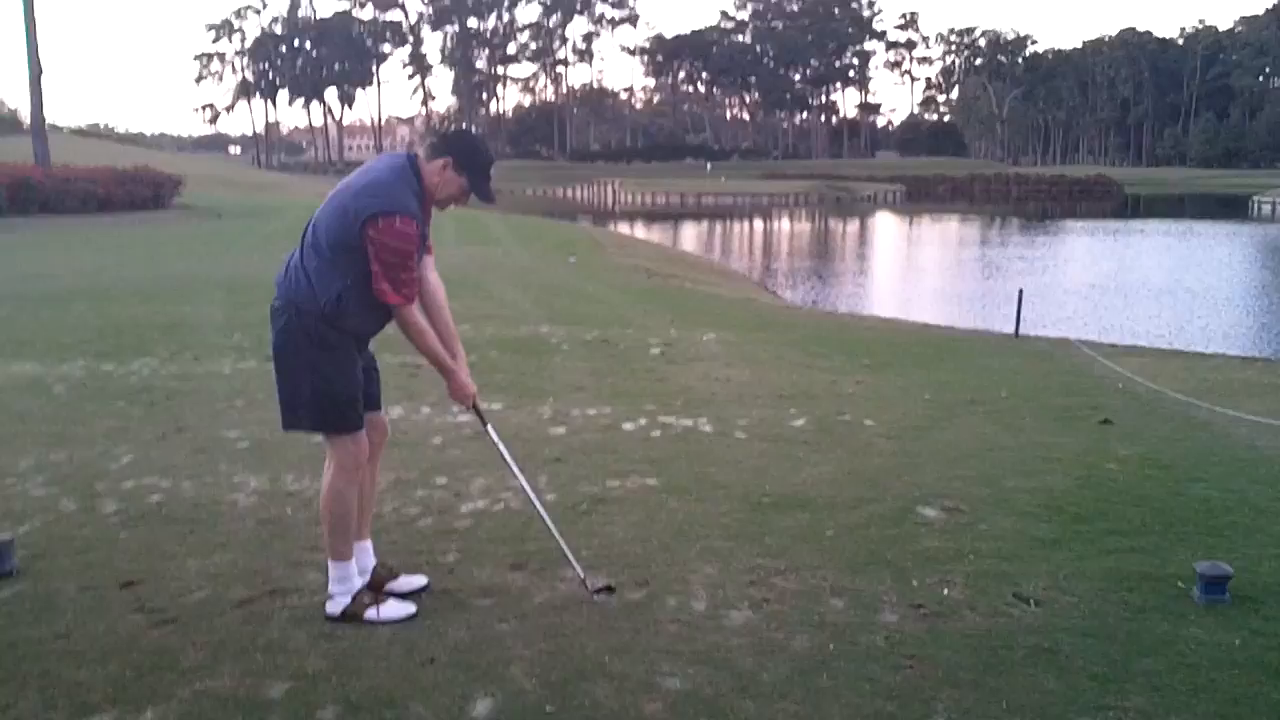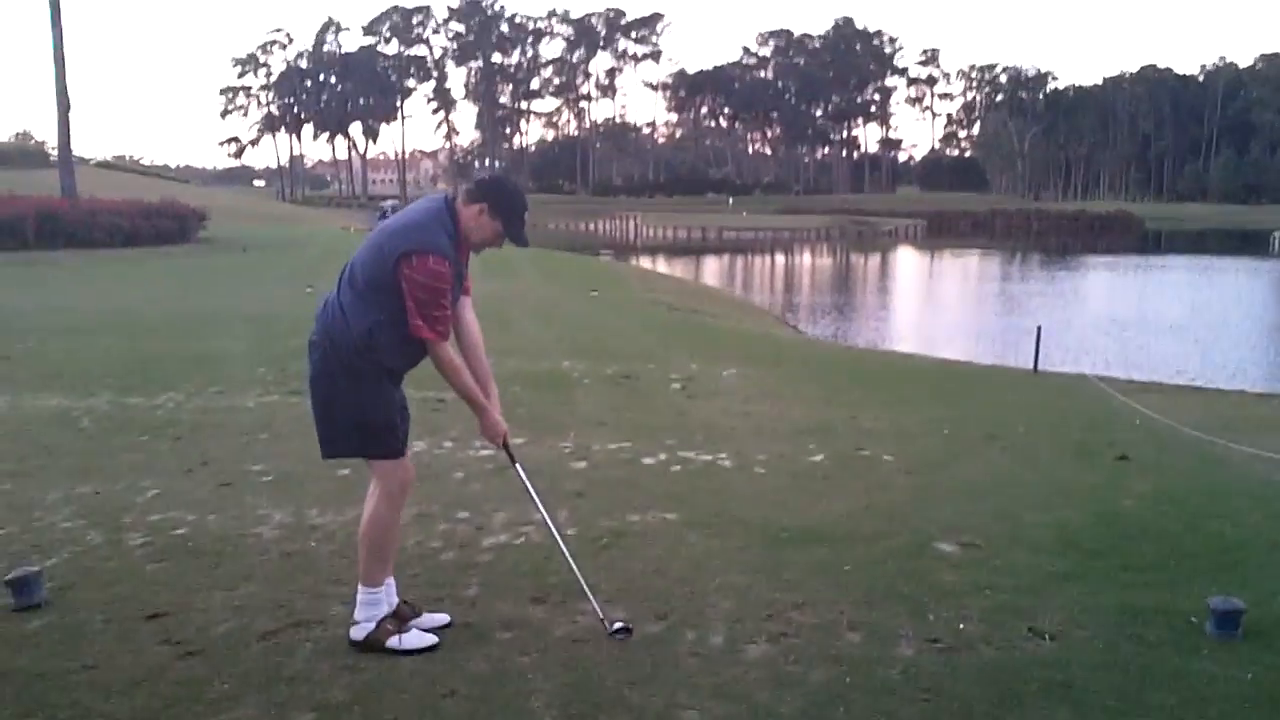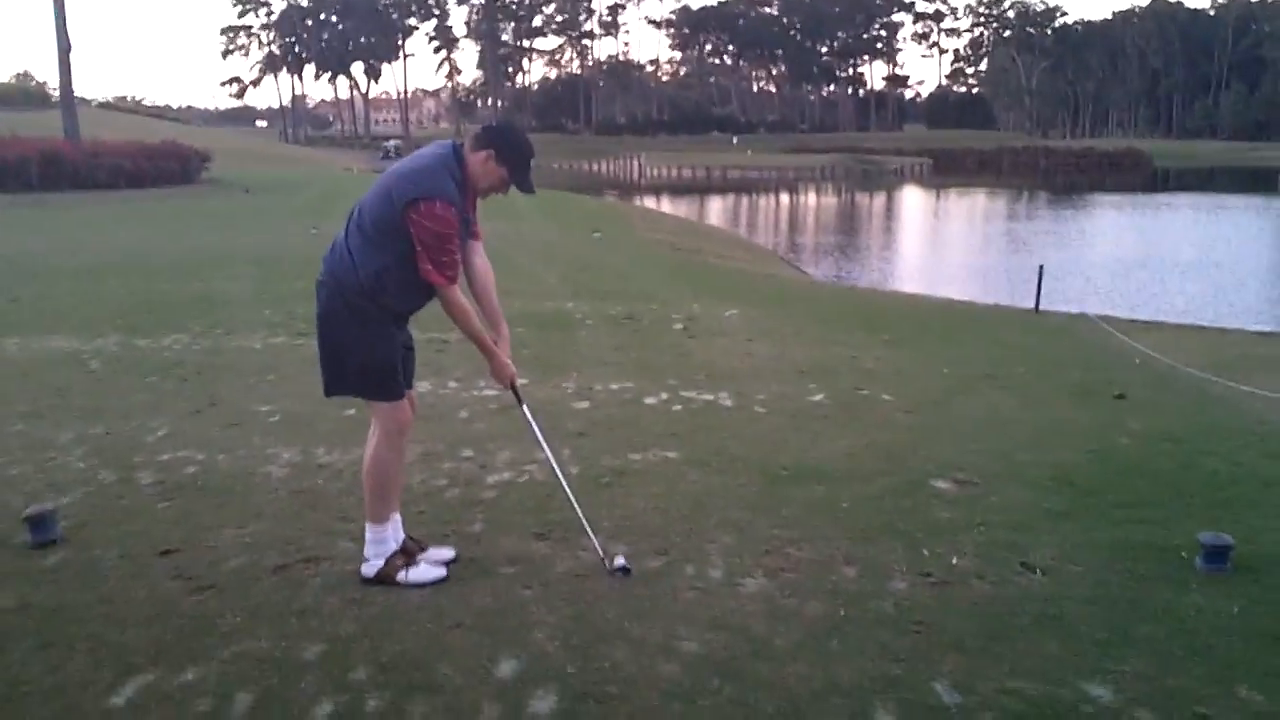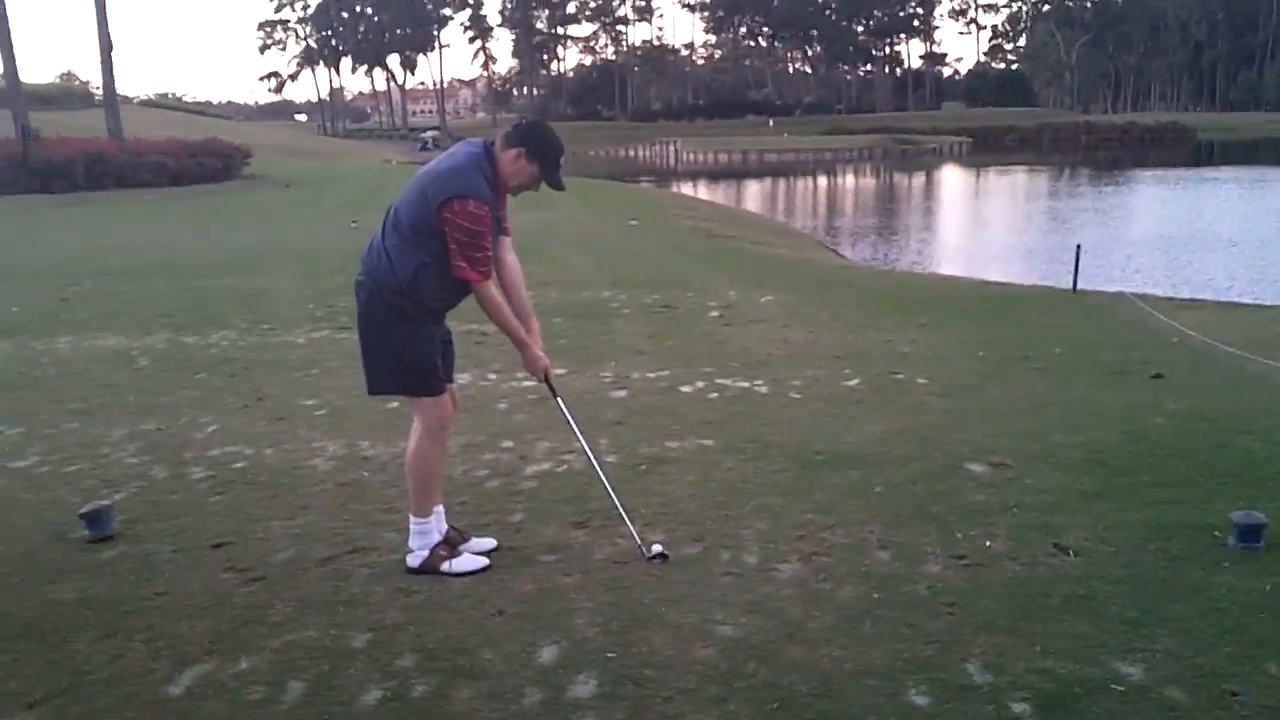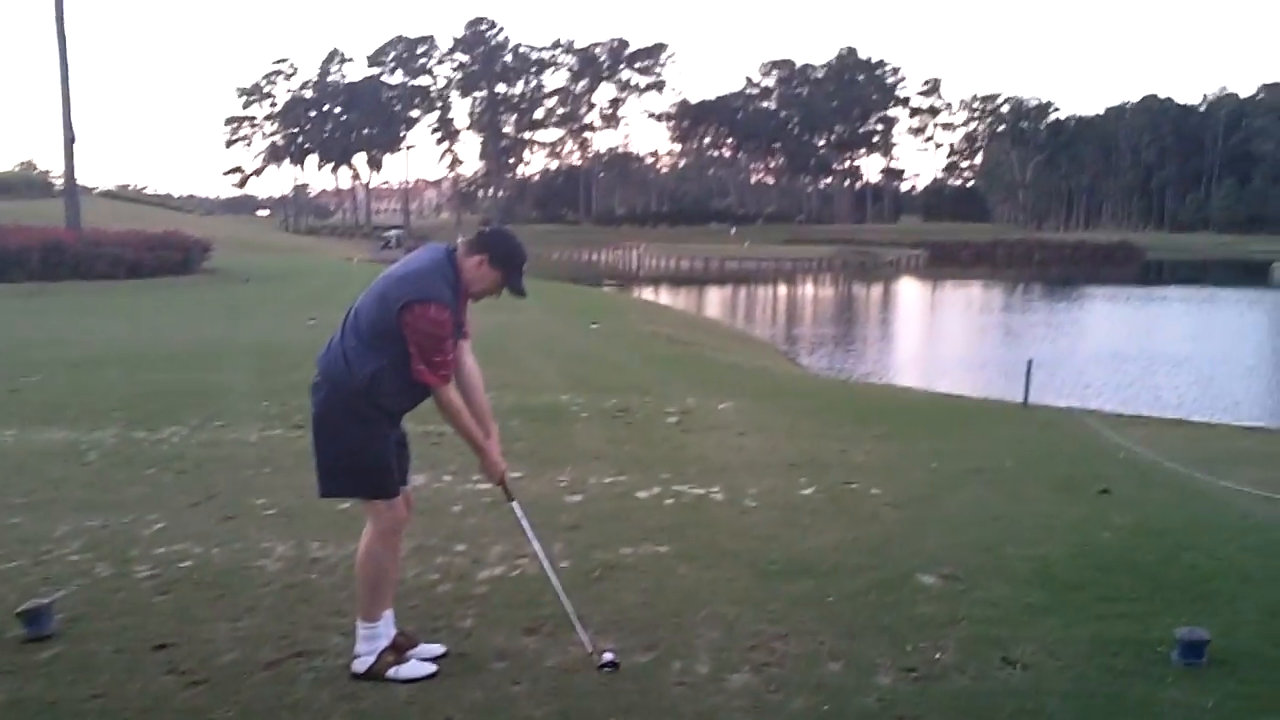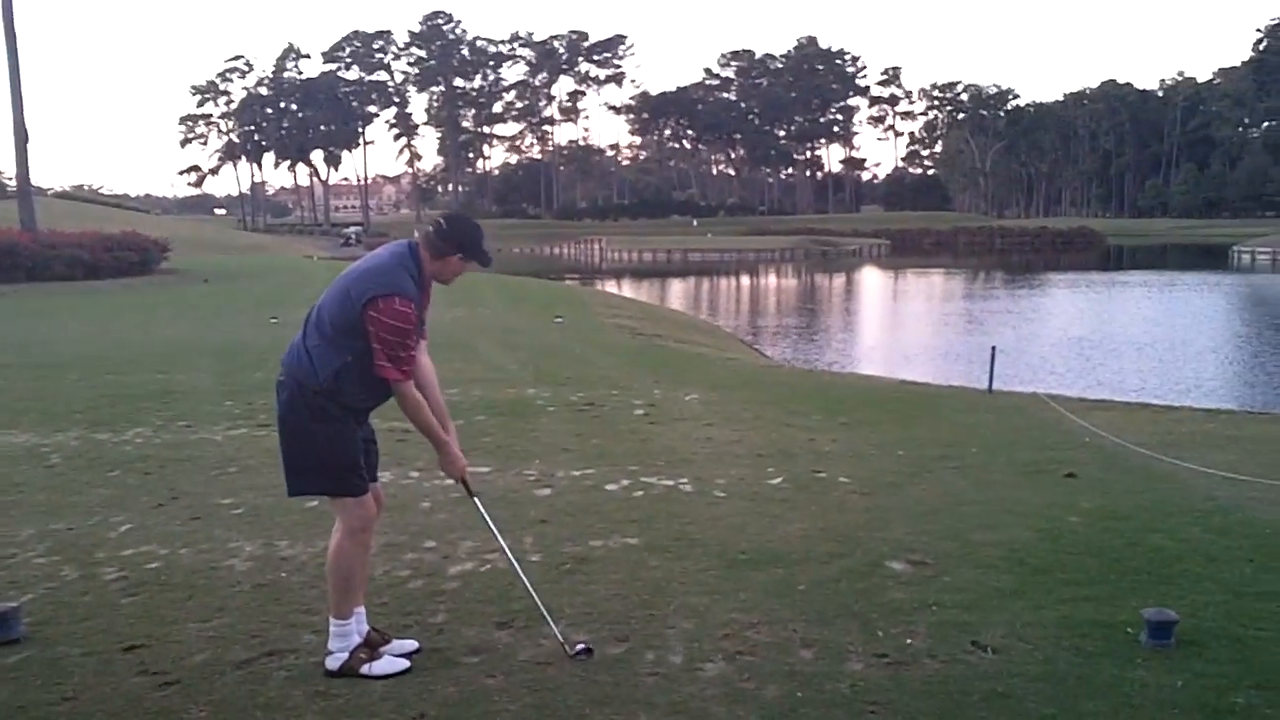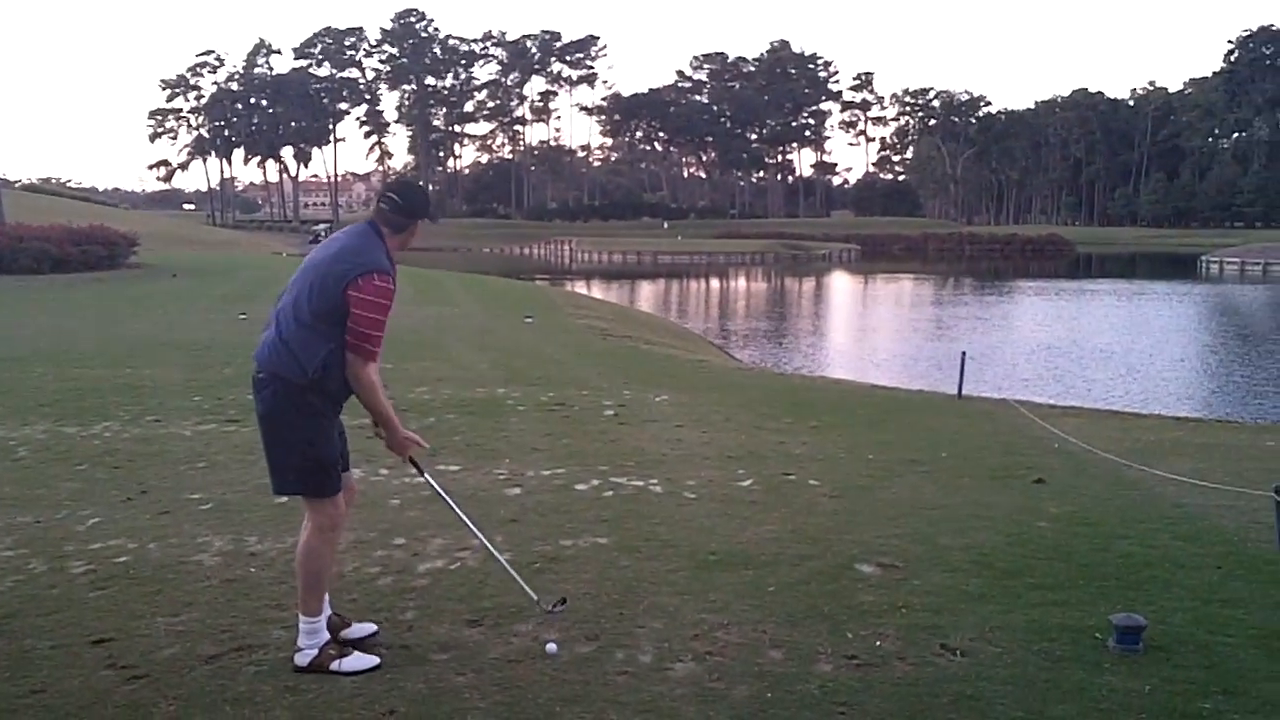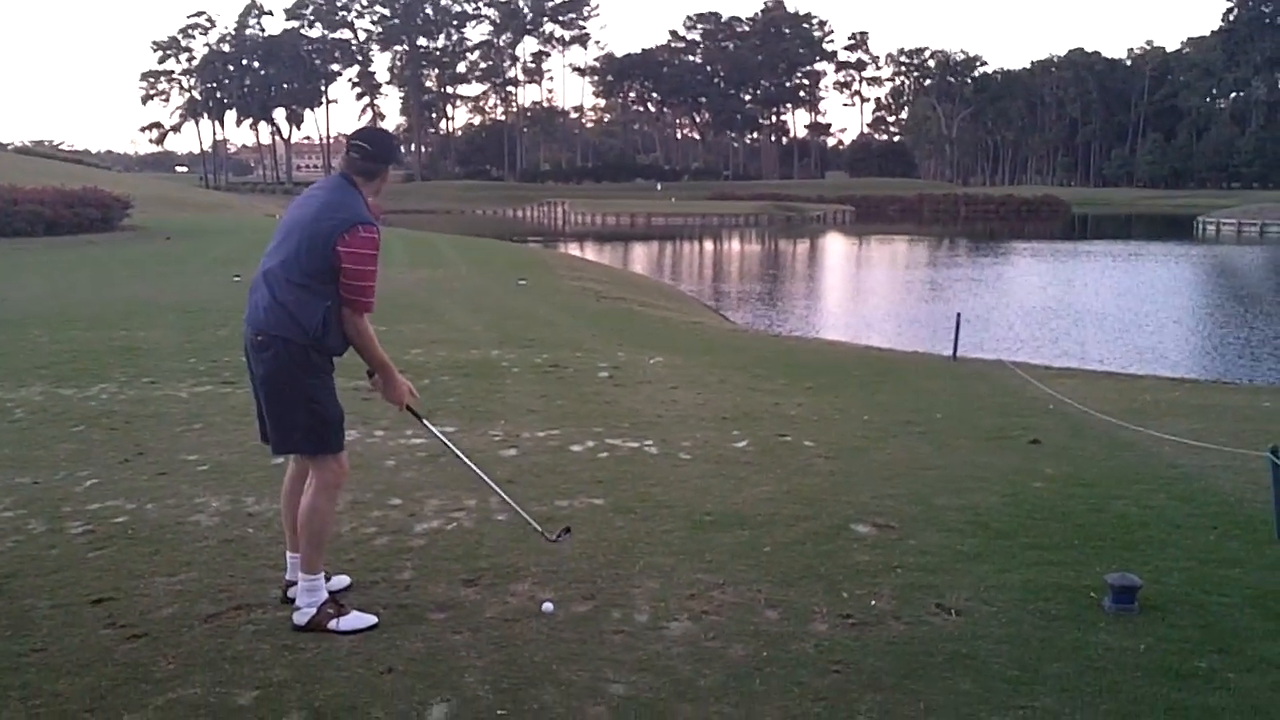
dt=0.3s
person 1, frame 1
left shoulder: (405, 178)
right shoulder: (393, 208)
left elbow: (425, 271)
right elbow: (404, 309)
left wrist: (457, 352)
right wrist: (452, 374)
left hip: (337, 323)
right hip: (313, 328)
left knee: (372, 435)
right knee: (348, 452)
left ankle: (364, 567)
right ankle: (343, 593)
person 1, frame 2
left shoulder: (446, 225)
right shoulder: (428, 248)
left elbow: (462, 312)
right elbow: (438, 346)
left wrist: (491, 392)
right wrist: (483, 411)
left hip: (371, 357)
right hip: (348, 361)
left knee: (394, 475)
right knee: (393, 477)
left ankle: (385, 600)
right ankle: (369, 618)
person 1, frame 3
left shoulder: (455, 170)
right shoulder: (435, 195)
left elbow: (475, 256)
right elbow: (447, 291)
left wrist: (502, 335)
right wrist: (492, 355)
left hip: (378, 299)
right hip: (355, 302)
left knee: (400, 412)
right knee: (391, 418)
left ankle: (392, 537)
right ankle: (379, 555)
person 1, frame 4
left shoulder: (484, 163)
right shoulder: (467, 193)
left elbow: (503, 252)
right elbow: (482, 285)
left wrist: (532, 328)
right wrist: (526, 348)
left hip: (416, 296)
right hip: (394, 301)
left knee: (441, 406)
right knee: (433, 413)
left ankle: (436, 527)
right ankle: (422, 545)
person 1, frame 5
left shoulder: (446, 268)
right shoulder: (430, 298)
left elbow: (463, 356)
right elbow: (442, 389)
left wrist: (491, 430)
right wrist: (484, 451)
left hip: (372, 399)
right hip: (350, 403)
left knee: (397, 508)
right knee: (386, 516)
left ankle: (384, 631)
right ankle: (370, 651)
person 1, frame 6
left shoulder: (407, 262)
right shoulder: (394, 293)
left elbow: (418, 356)
right elbow: (402, 385)
left wrist: (449, 428)
right wrist: (444, 447)
left hip: (337, 395)
right hip: (315, 402)
left knee: (368, 505)
right knee: (356, 514)
left ankle: (356, 627)
right ankle: (342, 647)
person 1, frame 7
left shoulder: (348, 242)
right shoulder: (374, 273)
right elbow: (359, 366)
left wrist: (385, 416)
right wrist: (392, 427)
left hip: (290, 382)
right hip: (296, 393)
left knee: (338, 493)
right knee: (326, 511)
left ankle: (320, 616)
right ankle: (312, 644)
person 1, frame 8
left shoulder: (318, 196)
right shoulder: (358, 225)
right elbow: (353, 318)
left wrist: (377, 369)
right wrist: (389, 377)
left hip: (270, 338)
right hip: (294, 350)
left knee: (306, 459)
right knee: (328, 470)
left ankle: (299, 575)
right ankle: (311, 602)
